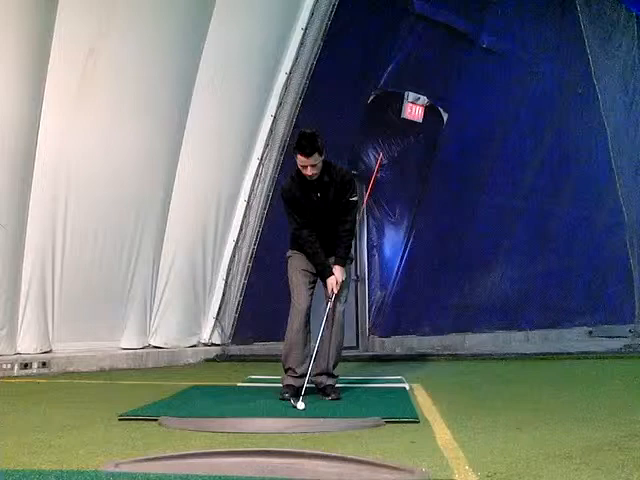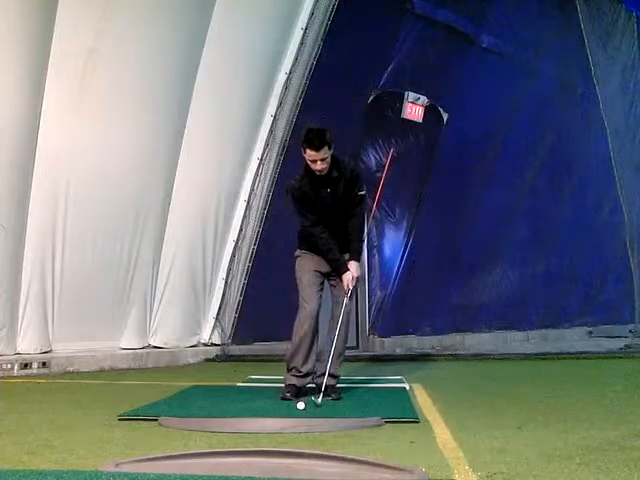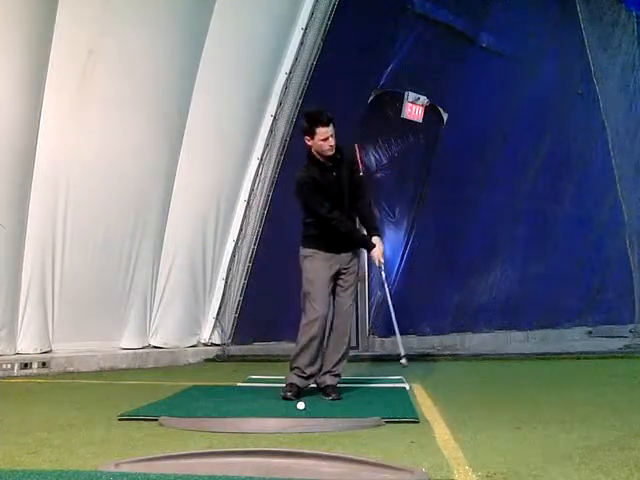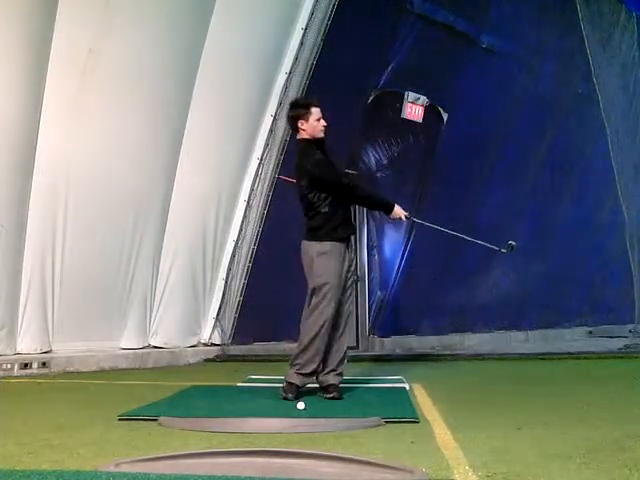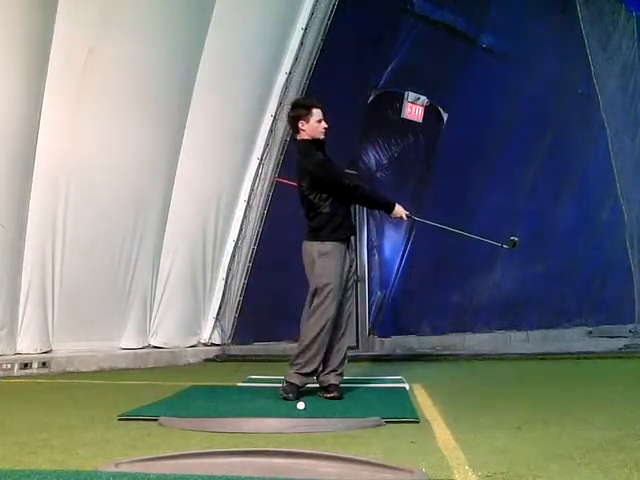
dt=1s
person 1, frame 1
left shoulder: (343, 179)
right shoulder: (290, 189)
left elbow: (347, 224)
right elbow: (304, 233)
left wrist: (339, 265)
right wrist: (325, 272)
left hip: (336, 255)
right hip: (303, 254)
left knee: (336, 312)
right knee: (300, 309)
left ankle: (325, 378)
right ankle: (293, 378)
person 1, frame 2
left shoulder: (350, 174)
right shoulder: (299, 187)
left elbow: (356, 218)
right elbow: (315, 231)
left wrist: (354, 260)
right wrist: (341, 268)
left hip: (345, 254)
right hip: (311, 254)
left knee: (342, 314)
right knee: (309, 311)
left ankle: (327, 377)
right ankle: (296, 378)
person 1, frame 3
left shoulder: (348, 161)
right shoulder: (306, 179)
left elbow: (362, 201)
right elbow: (332, 218)
left wrist: (374, 235)
right wrist: (368, 245)
left hip: (347, 251)
right hip: (318, 252)
left knee: (344, 316)
right knee: (316, 315)
left ankle: (328, 378)
right ankle: (298, 377)
person 1, frame 4
left shoulder: (316, 154)
right shoulder: (311, 160)
left elbow: (344, 188)
right elbow: (348, 188)
left wrist: (383, 206)
right wrist: (389, 207)
left hip: (340, 243)
right hip: (323, 245)
left knee: (341, 312)
right knee: (321, 312)
left ankle: (329, 377)
right ankle: (296, 376)
person 1, frame 5
left shoulder: (315, 157)
right shoulder: (312, 161)
left elbow: (344, 190)
right elbow: (351, 188)
right wrist: (390, 206)
left hip: (339, 243)
right hip: (324, 246)
left knee: (341, 313)
right knee: (323, 313)
left ankle: (329, 378)
right ankle: (296, 378)
